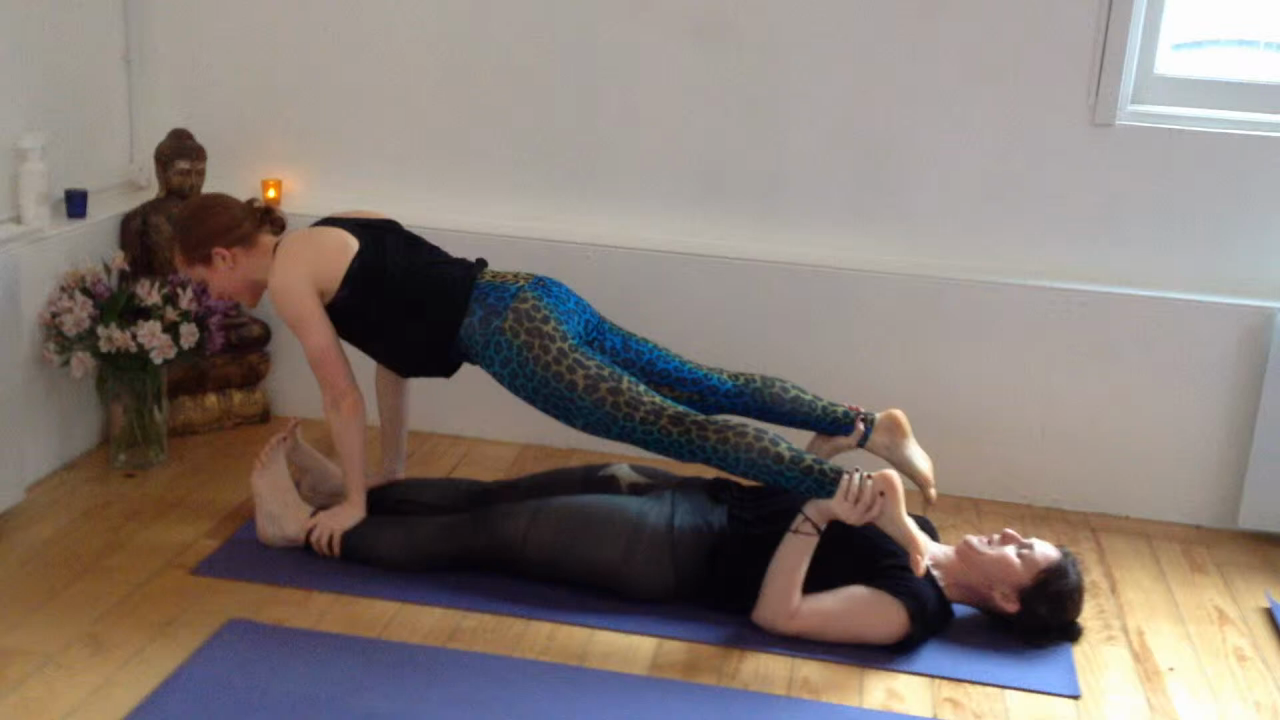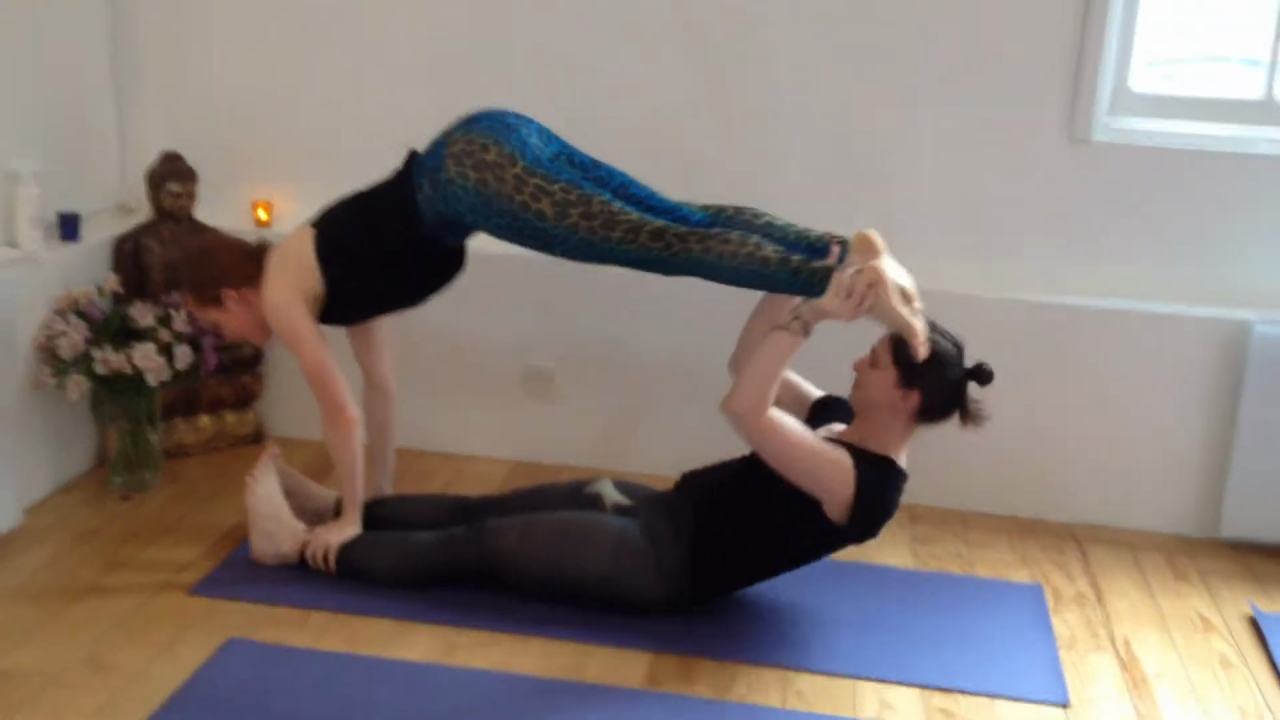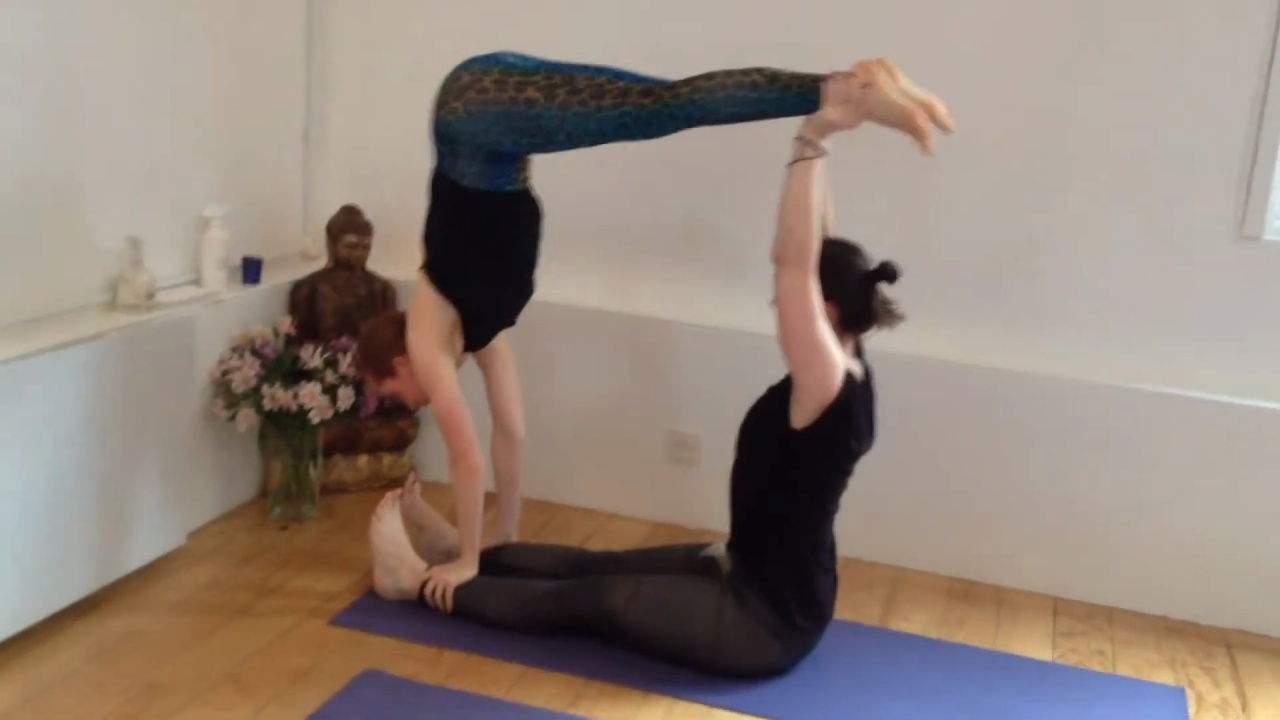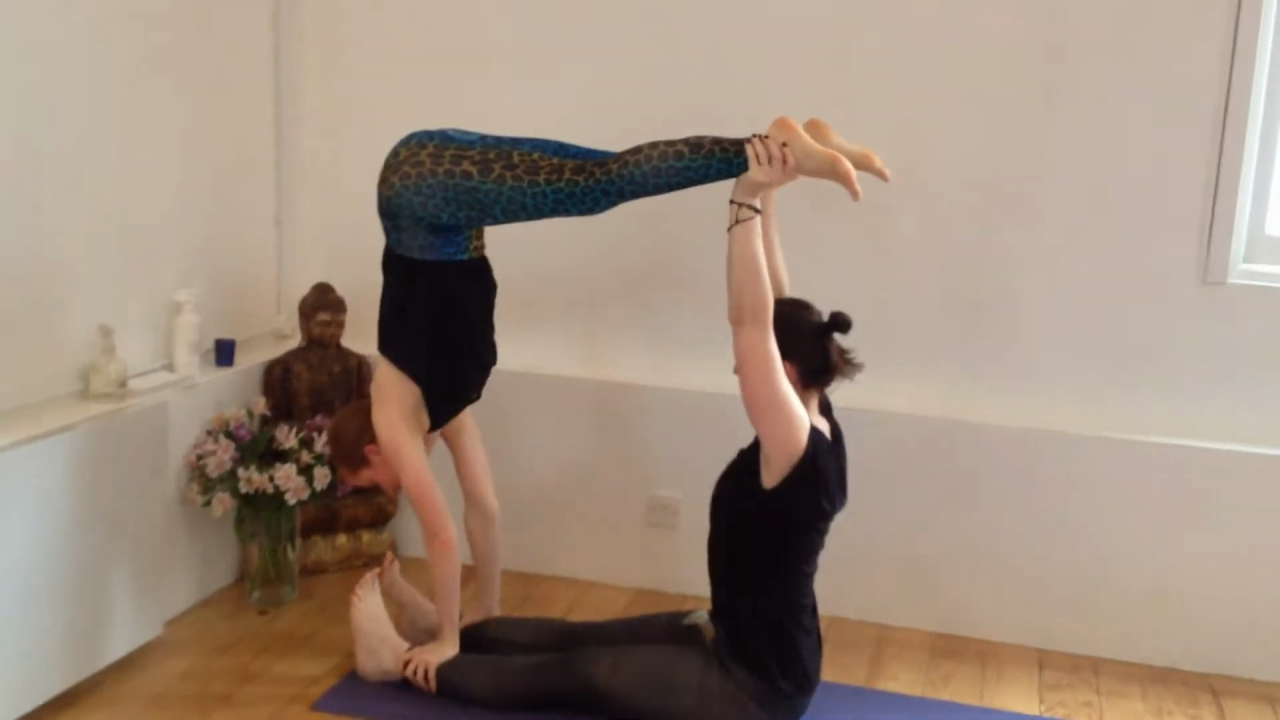
dt=1s
person 1, frame 1
left shoulder: (912, 606)
right shoulder: (921, 536)
left elbow: (774, 611)
left wrist: (820, 512)
left hip: (677, 556)
right hip: (698, 503)
left knee: (485, 534)
right knee: (490, 494)
left ankle: (311, 529)
right ankle: (343, 493)
person 1, frame 2
left shoulder: (866, 485)
right shoulder: (845, 422)
left elbow: (742, 407)
right elbow: (745, 362)
left wrist: (812, 315)
right wrist: (792, 284)
left hip: (668, 564)
right hip: (662, 515)
left knee: (480, 546)
right knee: (476, 511)
left ankle: (307, 548)
right ankle: (333, 507)
person 1, frame 3
left shoulder: (829, 389)
right shoulder: (846, 369)
left elbow: (795, 263)
right elbow: (807, 255)
left wrist: (813, 140)
right wrist: (817, 137)
left hip: (767, 622)
right hip: (756, 576)
left knee: (591, 600)
right knee: (594, 567)
left ankle: (423, 583)
person 1, frame 4
left shoulder: (795, 447)
right shoulder: (815, 426)
left elbow: (752, 323)
right elbow: (771, 313)
left wrist: (746, 202)
right wrist: (762, 201)
right hip: (741, 642)
left knee: (575, 673)
right knee: (579, 638)
left ankle: (403, 661)
person 2, frame 1
left shoulder: (286, 276)
right shoulder: (329, 236)
left elbow: (341, 395)
right elbow: (391, 350)
left wrist: (353, 501)
right wrist: (389, 473)
left hip: (512, 335)
right hip: (533, 300)
left knee: (673, 426)
right knee: (702, 391)
right ankle: (868, 427)
person 2, frame 2
left shoulder: (278, 292)
right shoulder: (318, 273)
left elbow: (341, 413)
right elbow: (379, 383)
left wrist: (350, 518)
right wrist: (378, 493)
left hip: (478, 168)
right hip: (495, 142)
left knee: (662, 243)
right knee: (677, 223)
left ankle: (849, 274)
right ankle: (849, 250)
person 2, frame 3
left shoulder: (427, 341)
right shoulder: (470, 321)
left elbow: (467, 458)
right elbow: (510, 434)
left wrist: (467, 561)
right wrist: (503, 537)
left knee: (664, 106)
left ankle: (839, 89)
person 2, frame 4
left shoulder: (394, 422)
right shoulder: (434, 403)
left elbow: (441, 536)
right elbow: (484, 507)
left wrist: (448, 639)
right wrist: (486, 610)
left knee: (599, 185)
